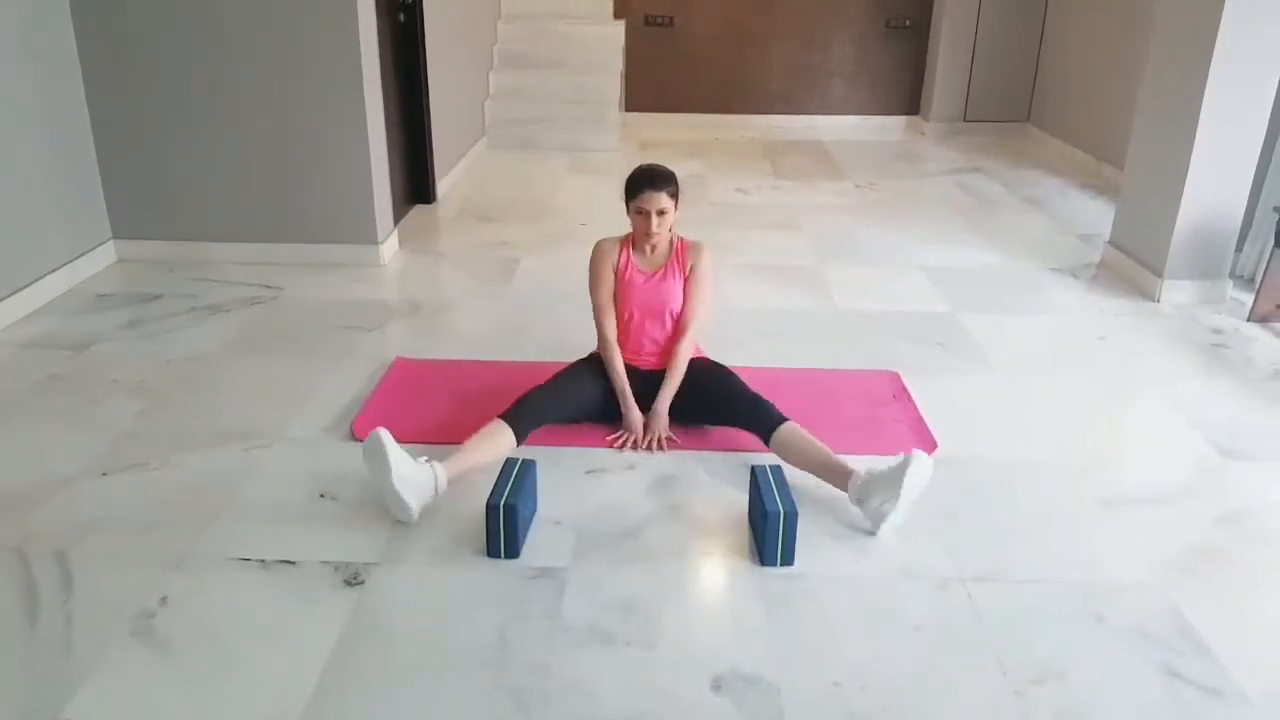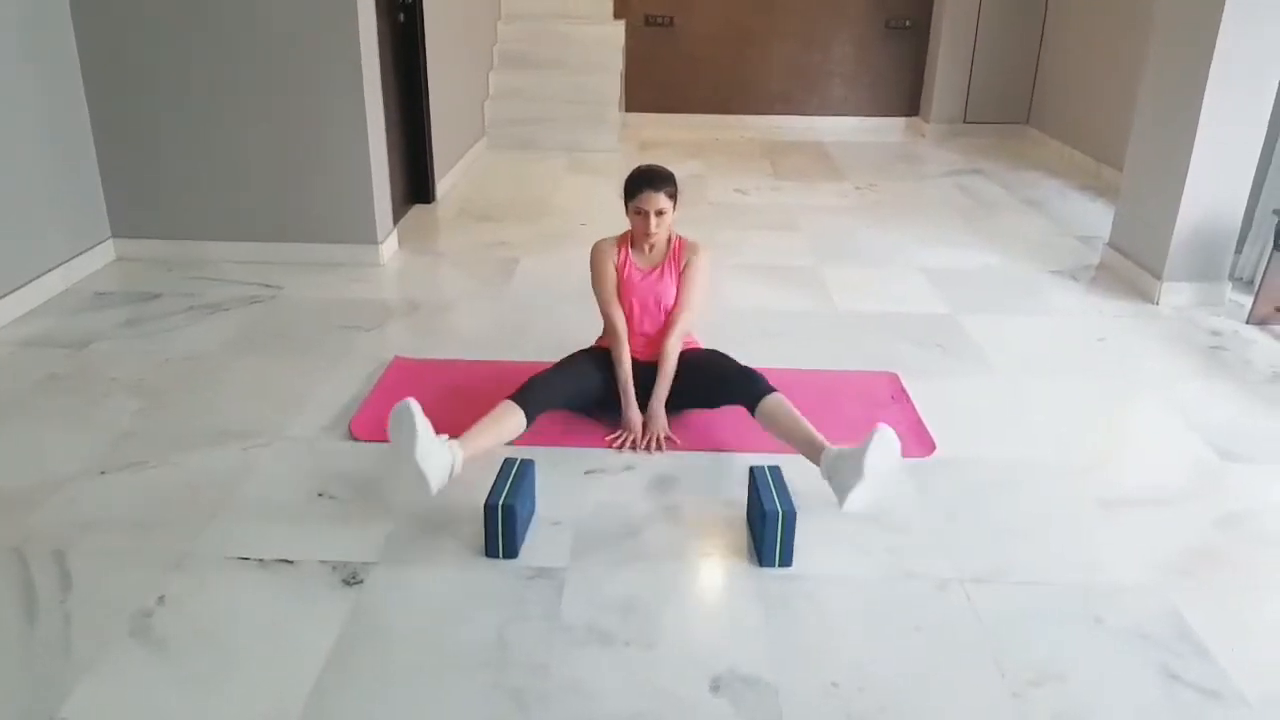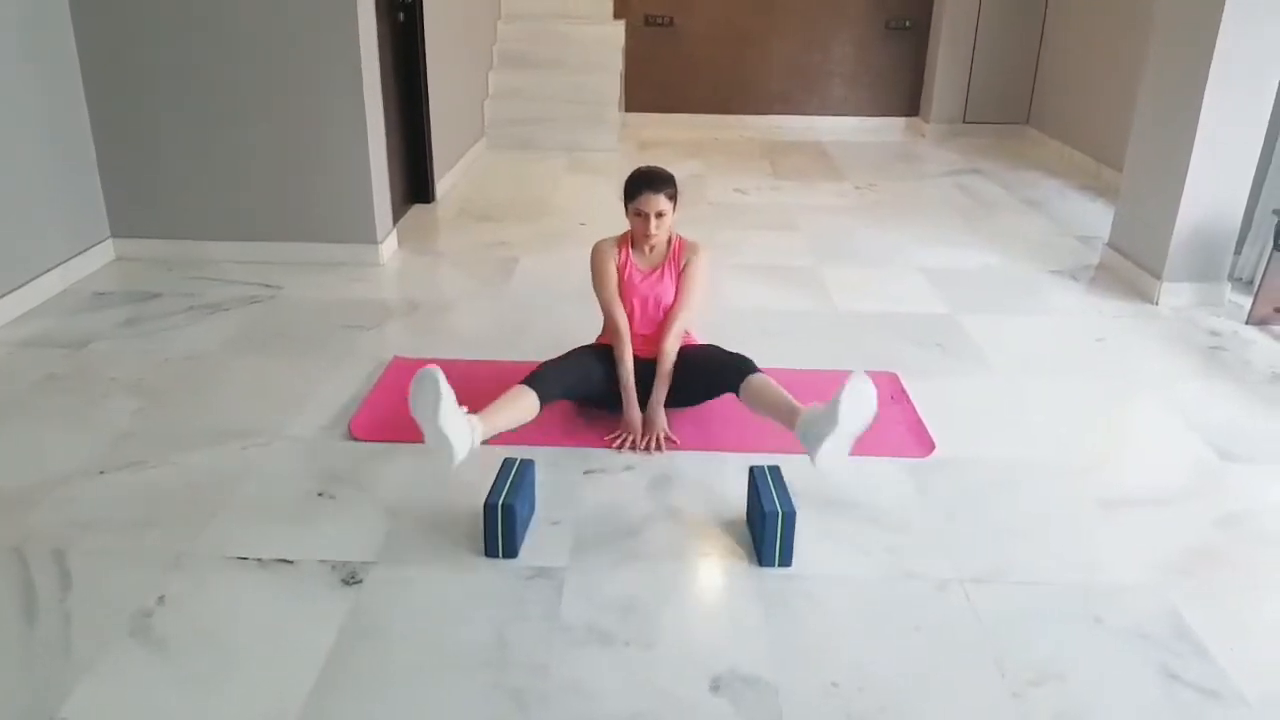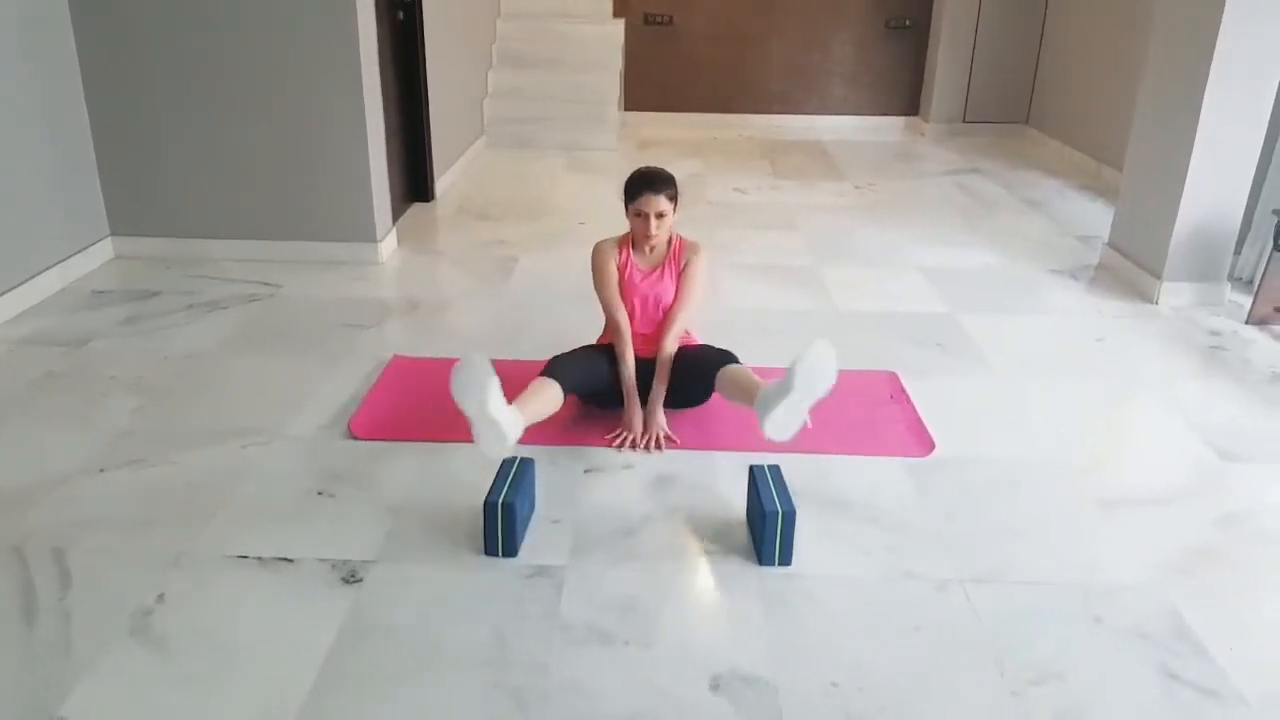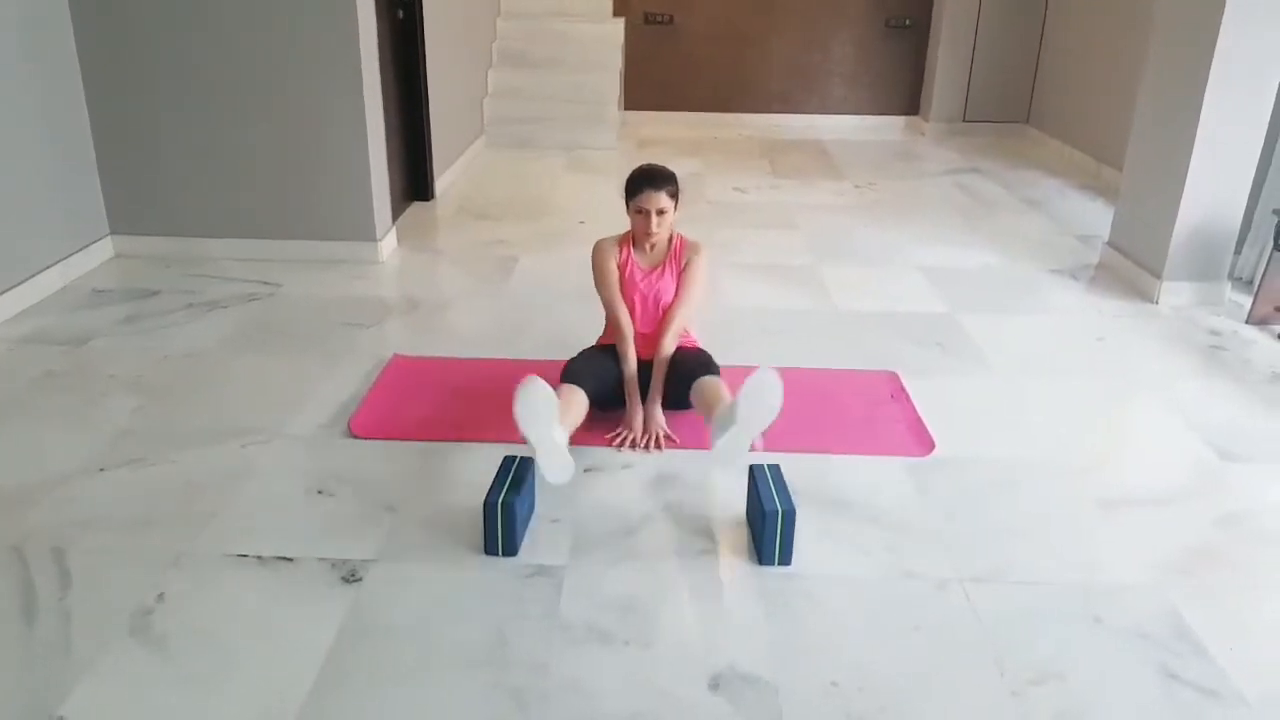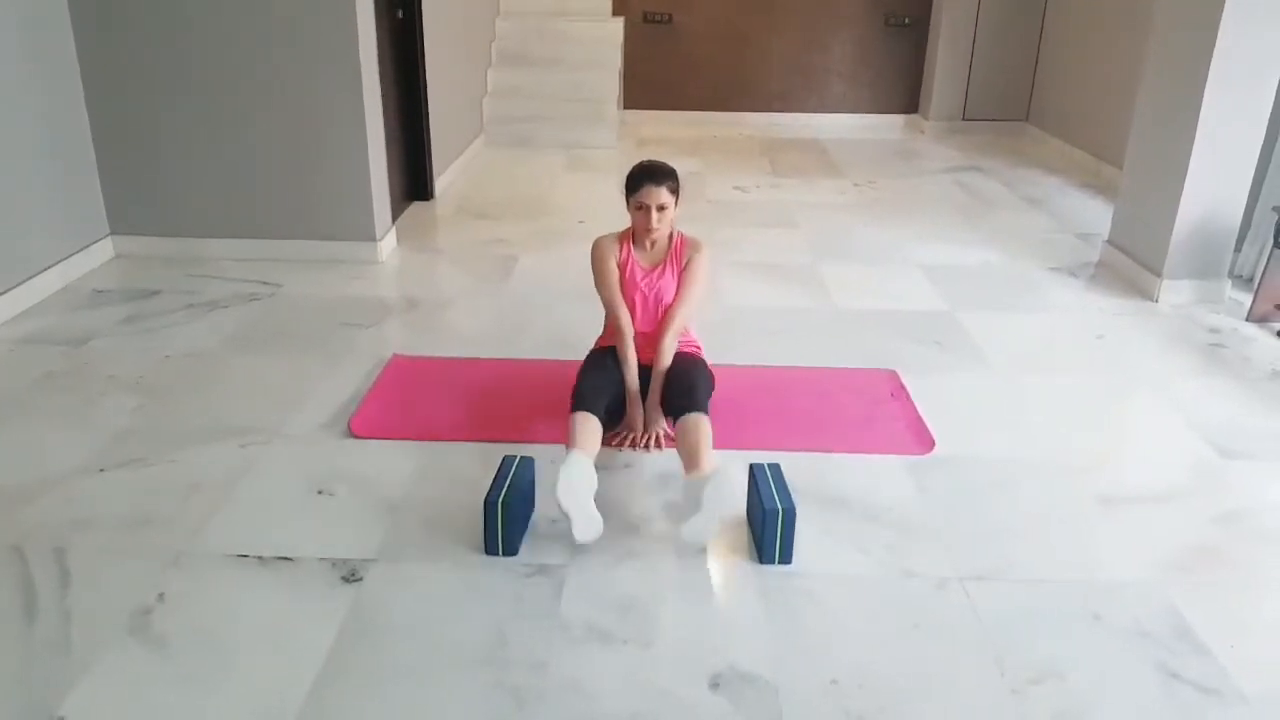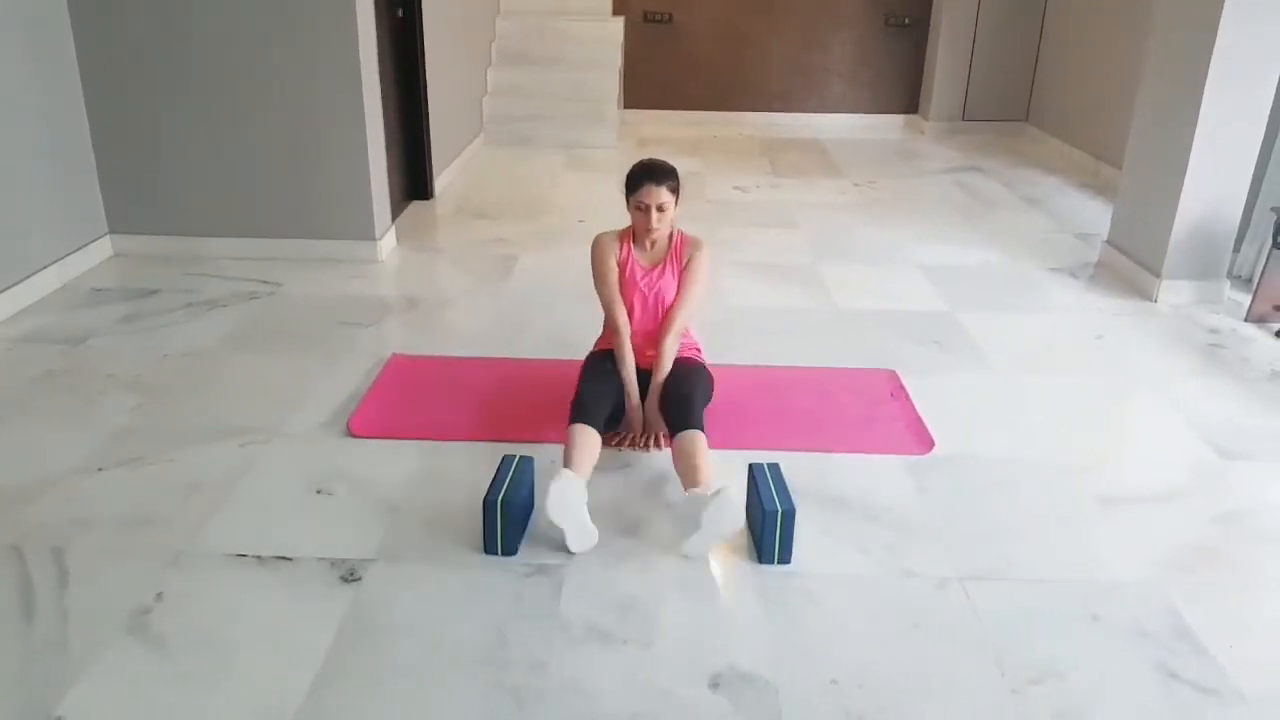
dt=0.1s
person 1, frame 1
left shoulder: (696, 257)
right shoulder: (607, 253)
left elbow: (687, 338)
right elbow: (607, 337)
left wrist: (661, 409)
right wrist: (629, 407)
left hip: (679, 373)
right hip: (618, 371)
left knee: (752, 408)
right knee: (538, 402)
left ankle: (863, 489)
right ankle: (428, 479)
person 1, frame 2
left shoulder: (693, 255)
right shoulder: (606, 253)
left elbow: (677, 331)
right elbow: (616, 329)
left wrist: (658, 405)
right wrist: (629, 406)
left hip: (675, 364)
right hip: (617, 363)
left knee: (747, 382)
right knee: (541, 388)
left ankle: (835, 463)
right ankle: (446, 457)
person 1, frame 3
left shoulder: (693, 256)
right shoulder: (606, 253)
left elbow: (674, 331)
right elbow: (619, 329)
left wrist: (656, 408)
right wrist: (631, 407)
left hip: (673, 364)
right hip: (617, 364)
left knee: (736, 366)
right knee: (550, 375)
left ankle: (814, 427)
right ankle: (463, 431)
person 1, frame 4
left shoulder: (693, 255)
right shoulder: (606, 252)
left elbow: (673, 329)
right elbow: (621, 328)
left wrist: (656, 406)
right wrist: (632, 406)
left hip: (672, 364)
right hip: (619, 363)
left knee: (721, 362)
right knee: (561, 367)
left ankle: (775, 403)
right ankle: (503, 423)
person 1, frame 5
left shoulder: (693, 256)
right shoulder: (607, 253)
left elbow: (671, 328)
right elbow: (622, 322)
left wrist: (656, 403)
right wrist: (632, 403)
left hip: (674, 355)
right hip: (621, 357)
left knee: (701, 370)
right knee: (579, 371)
left ankle: (729, 424)
right ankle: (553, 442)
person 1, frame 6
left shoulder: (693, 251)
right shoulder: (607, 247)
left elbow: (671, 328)
right elbow: (623, 325)
left wrist: (652, 405)
right wrist: (634, 400)
left hip: (676, 358)
right hip: (619, 357)
left knee: (691, 385)
right knee: (590, 386)
left ankle: (703, 487)
right ankle: (579, 487)
person 1, frame 7
left shoulder: (693, 251)
right shoulder: (607, 246)
left elbow: (673, 328)
right elbow: (619, 324)
left wrist: (653, 403)
right wrist: (633, 403)
left hip: (676, 359)
right hip: (618, 358)
left knee: (686, 404)
right knee: (590, 401)
left ankle: (700, 505)
right ankle: (572, 498)
